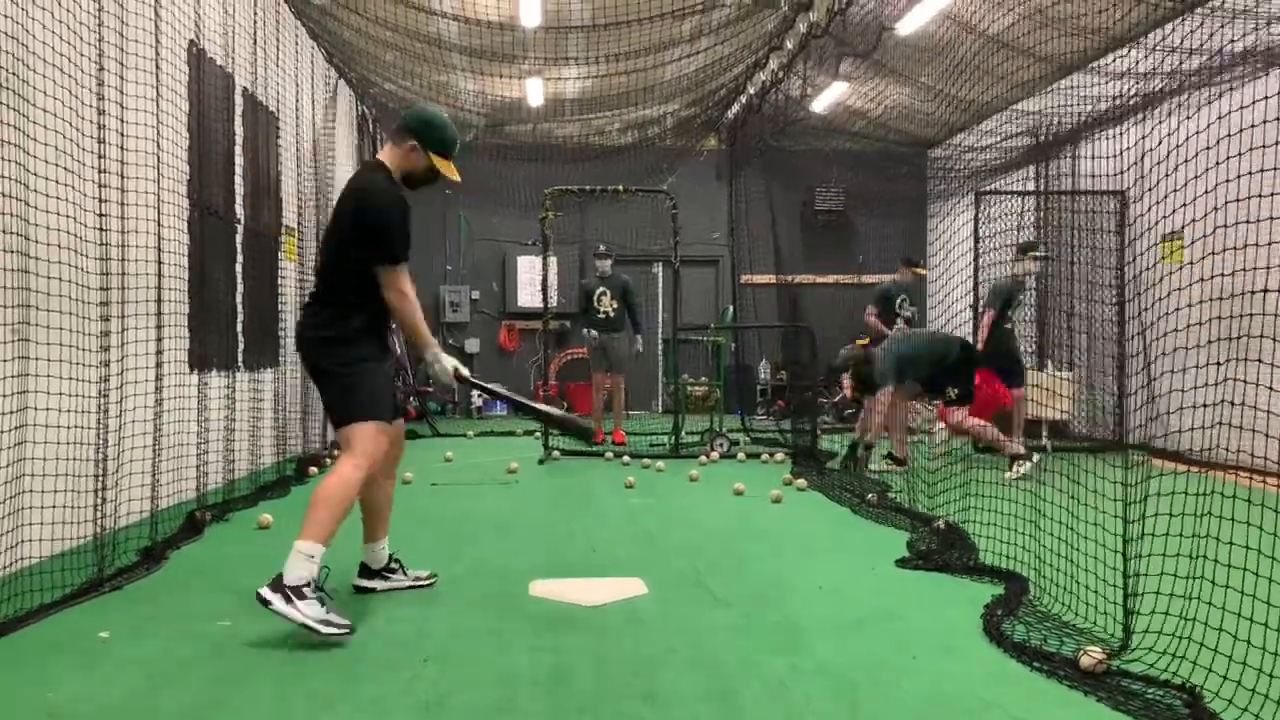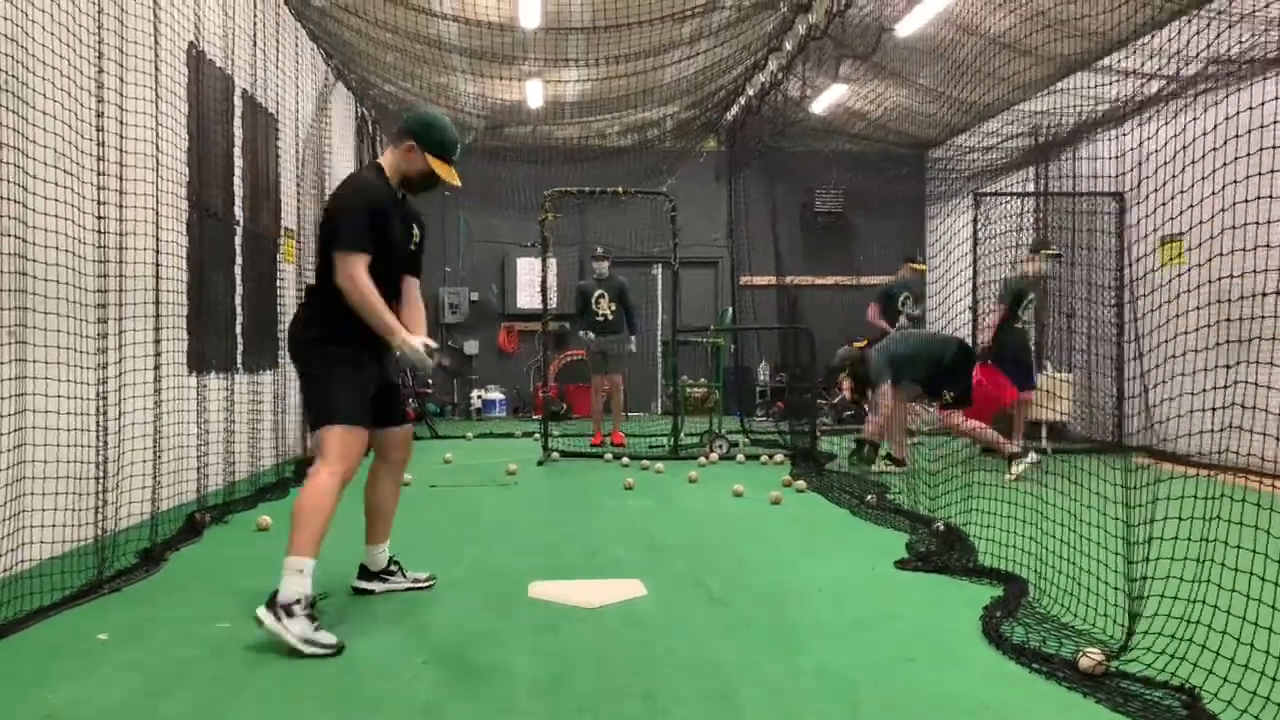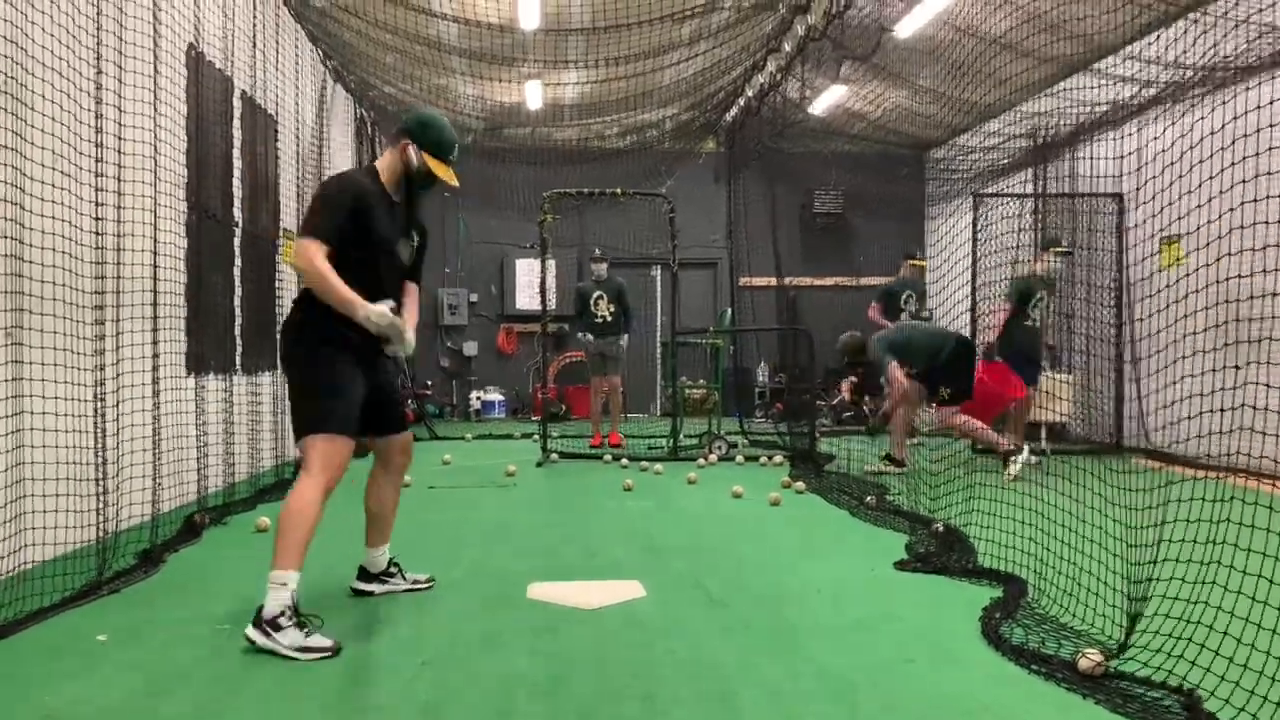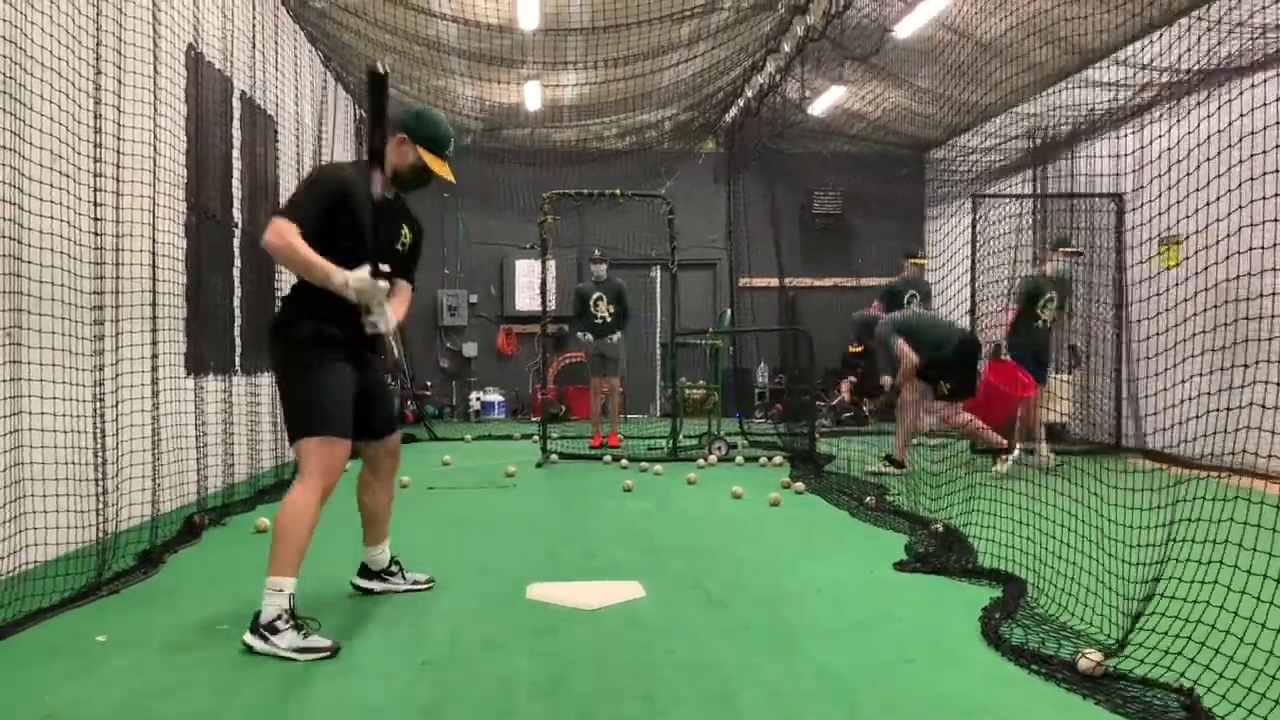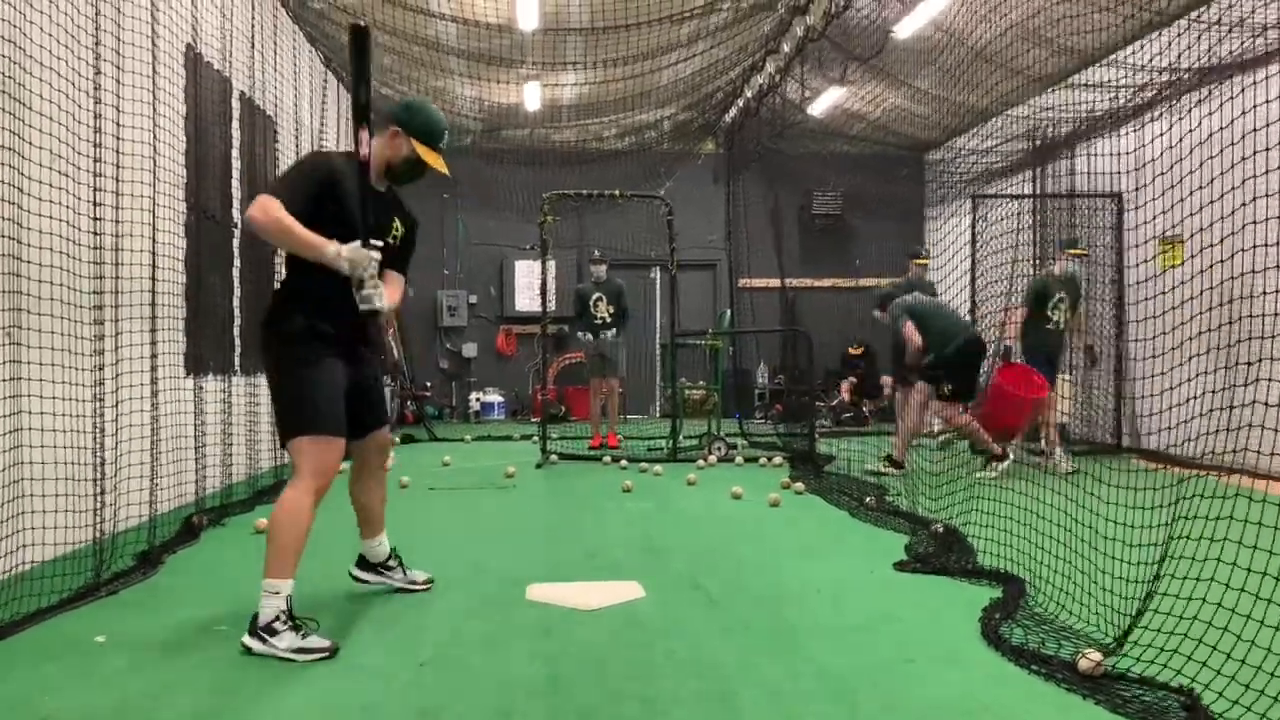
dt=0.1s
person 1, frame 1
left shoulder: (371, 185)
right shoulder: (384, 198)
left elbow: (384, 279)
right elbow: (395, 288)
left wrist: (423, 345)
right wrist: (432, 352)
left hip: (346, 333)
right hip: (343, 336)
left knee: (390, 442)
right knee: (364, 453)
left ankle: (377, 563)
right ankle: (295, 580)
person 1, frame 2
left shoulder: (407, 211)
right shoulder: (362, 191)
left elbow: (408, 284)
right elbow: (351, 278)
left wrist: (418, 338)
right wrist: (402, 337)
left hip: (370, 345)
right hip: (330, 340)
left knee: (396, 446)
right knee: (339, 458)
left ankle: (376, 565)
right ankle: (288, 600)
person 1, frame 3
left shoulder: (410, 221)
right shoulder: (348, 190)
left elbow: (408, 292)
right elbow: (307, 259)
left wrist: (404, 330)
right wrist: (365, 311)
left hip: (367, 350)
right hip: (321, 344)
left knee: (396, 451)
right knee: (324, 467)
left ankle: (375, 567)
right ankle: (275, 613)
person 1, frame 4
left shoulder: (408, 224)
right shoulder: (337, 181)
left elbow: (401, 293)
right elbow: (277, 236)
left wrist: (387, 317)
right wrist: (342, 280)
left hip: (361, 349)
right hip: (311, 342)
left knee: (385, 454)
right knee: (322, 469)
left ankle: (377, 566)
right ankle: (272, 617)
person 1, frame 5
left shoulder: (402, 217)
right shoulder: (327, 170)
left elbow: (394, 283)
right elbow: (260, 214)
left wrist: (378, 297)
right wrist: (334, 253)
left hip: (354, 344)
right hip: (302, 339)
left knee: (375, 450)
right knee: (316, 469)
left ankle: (376, 557)
right ankle: (270, 618)
person 2, frame 1
left shoulder: (1020, 284)
right shoulder: (1004, 285)
right elbow: (988, 317)
right wrist: (979, 348)
left hip: (1008, 347)
right hip: (992, 348)
left knee: (1019, 396)
person 2, frame 2
left shoulder: (1035, 283)
right shoulder: (1015, 282)
right elbow: (997, 313)
left wrist: (1030, 344)
right wrist: (985, 344)
left hip: (1022, 347)
right hip: (1003, 347)
left knee: (1027, 398)
person 2, frame 3
left shoulder: (1049, 282)
right shoulder: (1023, 280)
right elbow: (1005, 311)
left wrist: (1047, 343)
right wrist: (992, 341)
left hip: (1032, 345)
right hip: (1013, 345)
left knee: (1028, 397)
right knee: (1024, 395)
left ankle: (1017, 445)
right ankle: (1013, 441)
person 2, frame 4
left shoulder: (1063, 284)
right shoulder: (1032, 281)
right elbow: (1012, 311)
left hip: (1043, 347)
right hip: (1022, 344)
left knee: (1029, 397)
right knee: (1033, 395)
left ankle: (1017, 444)
right ankle: (1040, 446)
person 2, frame 5
left shoulder: (1074, 285)
right shoulder: (1041, 282)
left elbow: (1074, 318)
right elbow: (1020, 314)
left wrist: (1085, 345)
right wrist: (1008, 345)
left hip: (1055, 348)
right hip: (1035, 347)
left knee: (1042, 400)
right knee: (1048, 397)
left ankle: (1019, 442)
right ankle: (1055, 452)
person 3, frame 1
left shoulder: (623, 281)
right shoulder: (587, 285)
left elbow: (633, 309)
right elbow: (583, 311)
left wrist: (638, 335)
right wrist: (586, 329)
left hip: (618, 337)
right hip: (596, 337)
left knee: (618, 383)
right knee: (598, 384)
left ankle: (618, 430)
right ankle: (598, 431)
person 3, frame 2
left shoulder: (620, 283)
right shoulder: (584, 287)
left elbow: (629, 311)
right elbow: (580, 313)
left wrist: (632, 336)
right wrist: (584, 331)
left hip: (616, 339)
right hip: (594, 340)
left knee: (616, 384)
right knee: (597, 386)
left ankle: (616, 431)
right ankle: (597, 433)
person 3, frame 3
left shoulder: (618, 285)
right shoulder: (582, 288)
left elbow: (627, 312)
right elbow: (578, 315)
left wrist: (625, 335)
right wrist: (582, 333)
left hip: (614, 340)
right hip: (592, 342)
left knee: (614, 385)
right knee: (596, 387)
left ankle: (614, 432)
right ankle: (596, 434)
person 3, frame 4
left shoulder: (618, 286)
right shoulder: (582, 289)
left elbow: (625, 313)
right elbow: (578, 315)
left wrist: (619, 333)
right wrist: (582, 332)
left hip: (613, 341)
right hip: (592, 342)
left knee: (613, 386)
right knee: (595, 388)
left ankle: (613, 434)
right ankle: (596, 435)
person 3, frame 5
left shoulder: (617, 286)
right shoulder: (582, 290)
left elbow: (624, 314)
right elbow: (578, 316)
left wrist: (614, 331)
right wrist: (582, 332)
left hip: (612, 341)
right hip: (592, 343)
left knee: (613, 387)
right knee: (595, 388)
left ankle: (612, 434)
right ankle: (596, 435)
person 4, frame 1
left shoulder: (882, 363)
right shoulder: (876, 357)
left elbow: (881, 413)
right elbow: (871, 406)
left wrist: (868, 445)
left hip: (957, 357)
left knee: (956, 418)
right knee: (897, 397)
right ankle: (899, 456)
person 4, frame 2
left shoulder: (877, 361)
right shoulder: (877, 355)
left elbow: (884, 411)
left wrist: (872, 444)
left hip: (955, 358)
right hip: (939, 363)
left knee: (950, 419)
right knee: (898, 400)
right ankle: (898, 457)
person 4, frame 3
left shoulder: (878, 348)
right shoulder: (880, 342)
left elbow: (902, 386)
left wrist: (887, 412)
left hip: (954, 352)
right hip: (942, 356)
left knee: (948, 417)
right knee: (905, 400)
right ankle: (897, 457)
person 4, frame 4
left shoulder: (883, 328)
right shoulder: (897, 320)
left elbow: (910, 361)
left wrist: (897, 384)
left hip: (959, 349)
right hip: (957, 347)
left knee: (947, 412)
right knee: (911, 395)
person 4, frame 5
left shoulder: (896, 309)
right shoulder: (912, 302)
left elbow: (915, 343)
left wrist: (908, 364)
left hip: (962, 349)
right hip: (958, 348)
left knee: (949, 411)
right knee: (917, 397)
left ankle: (997, 454)
